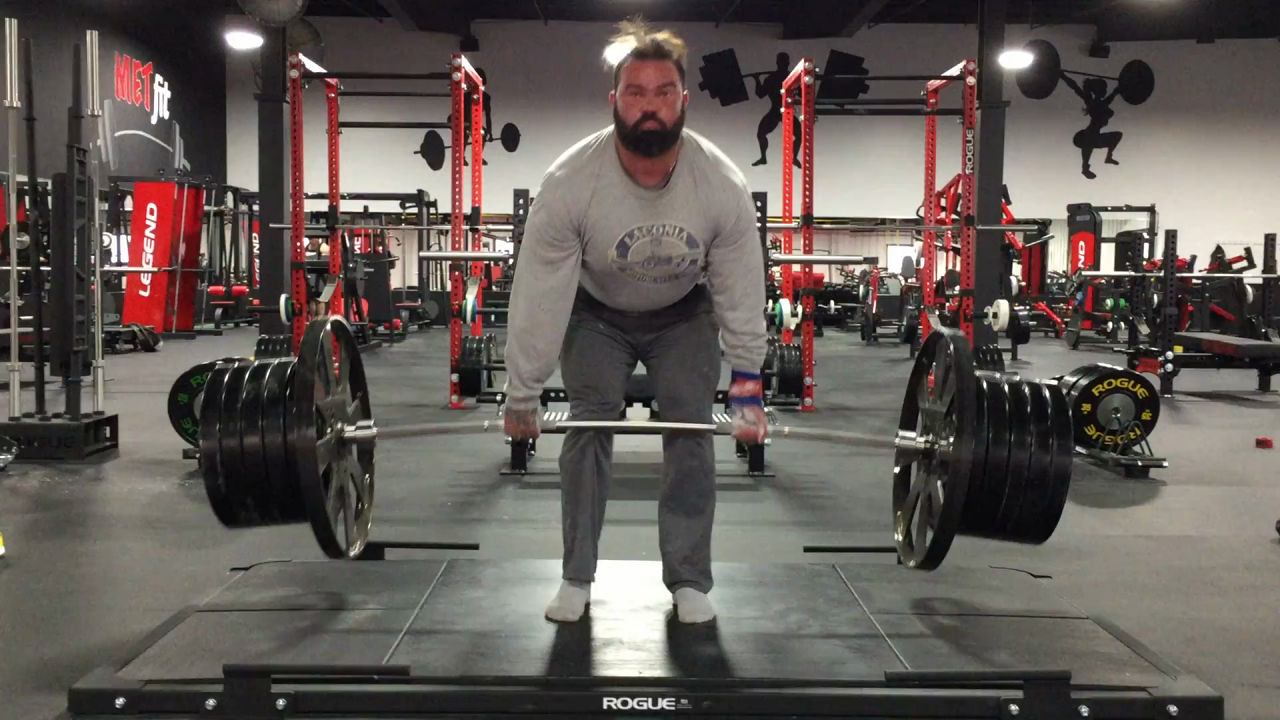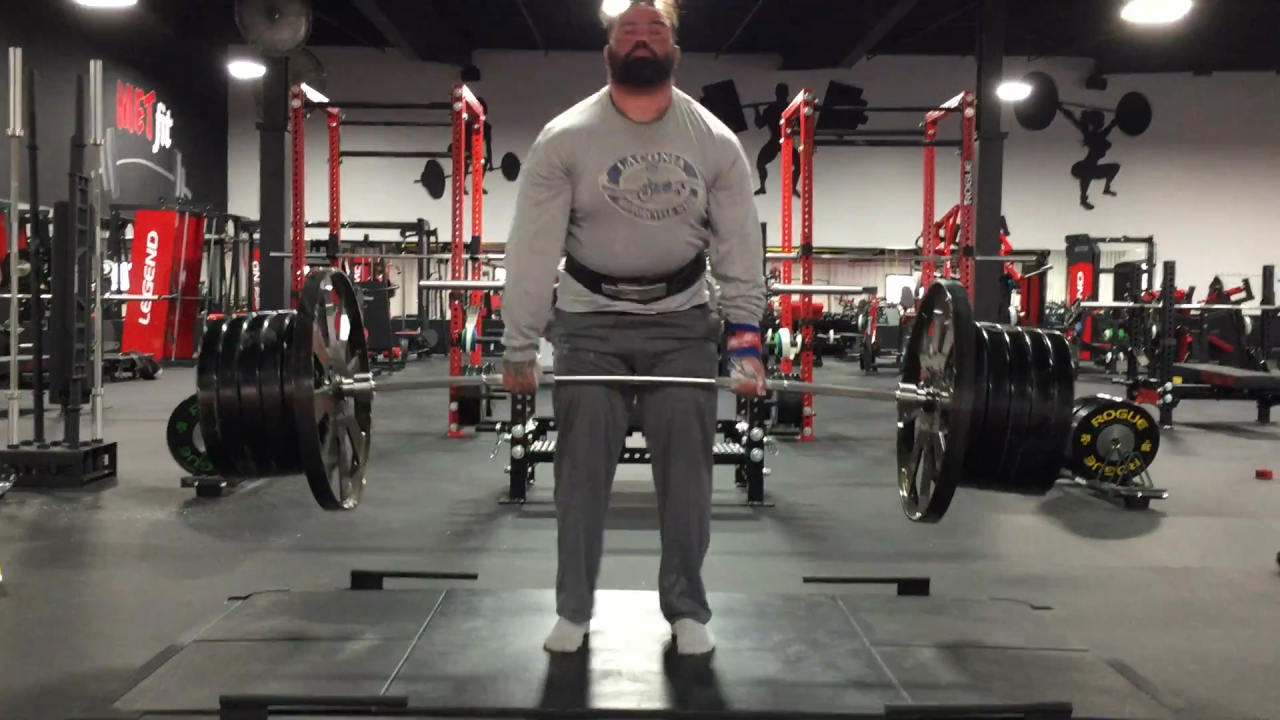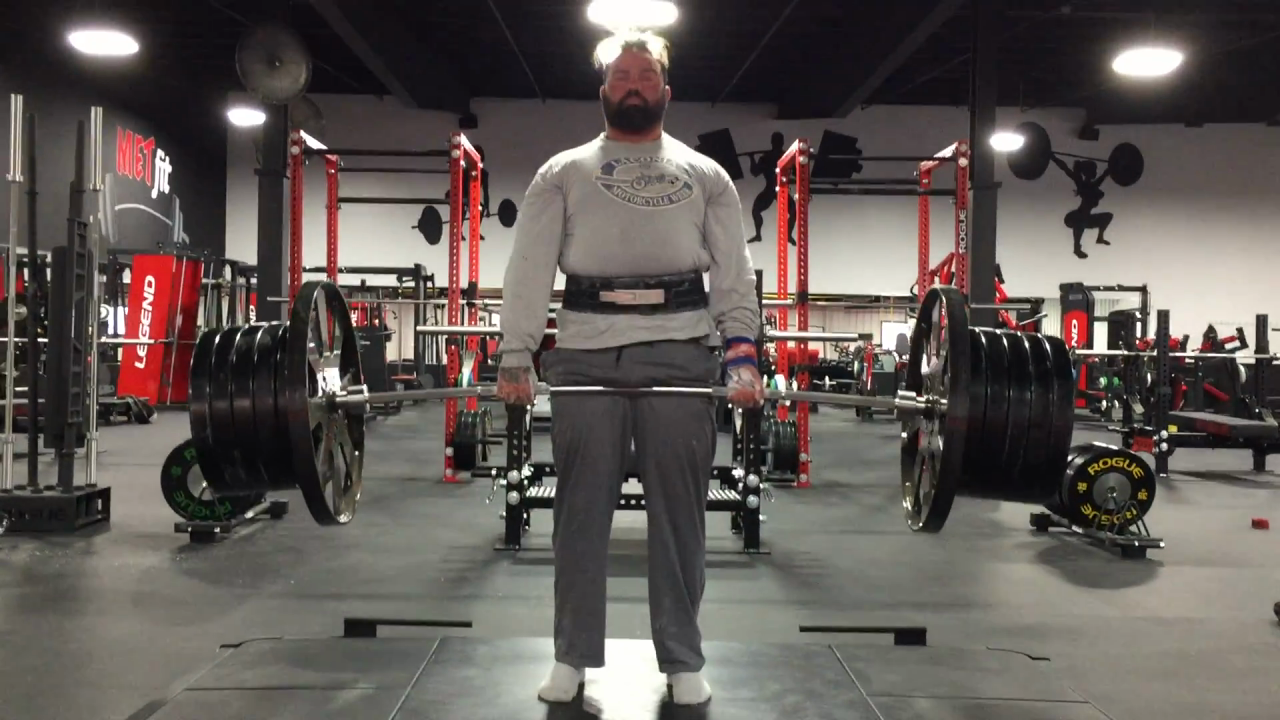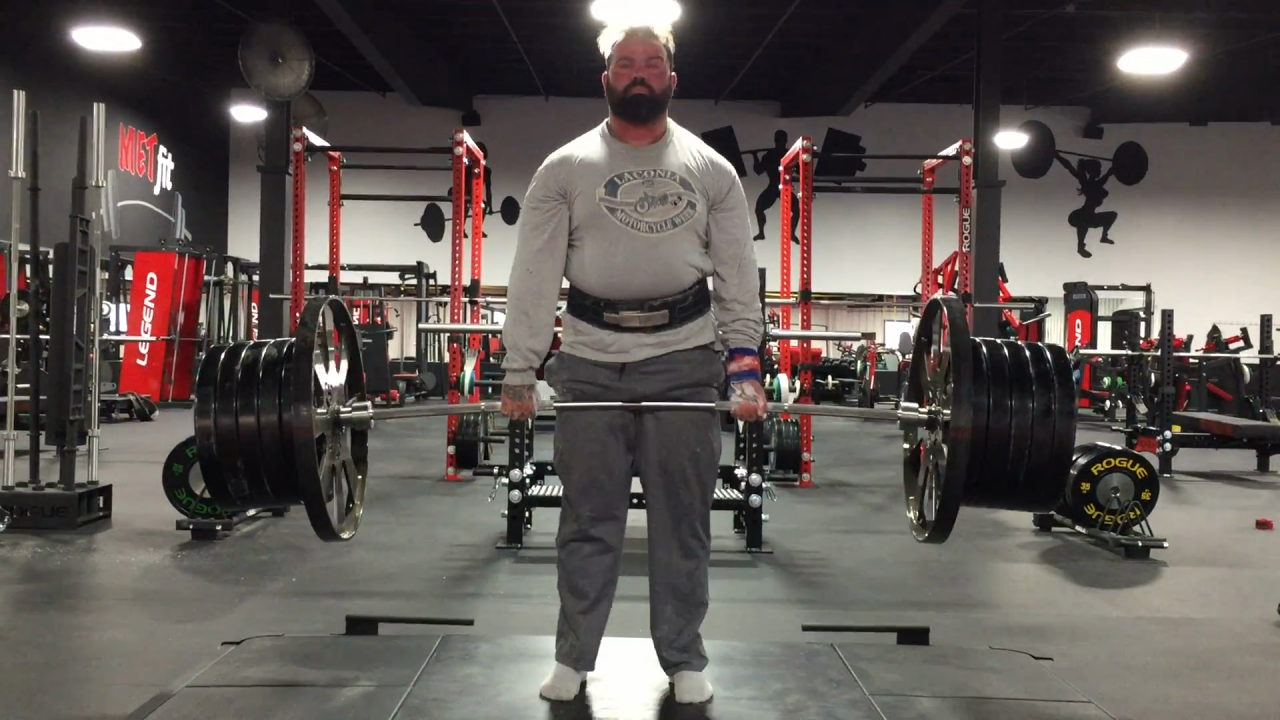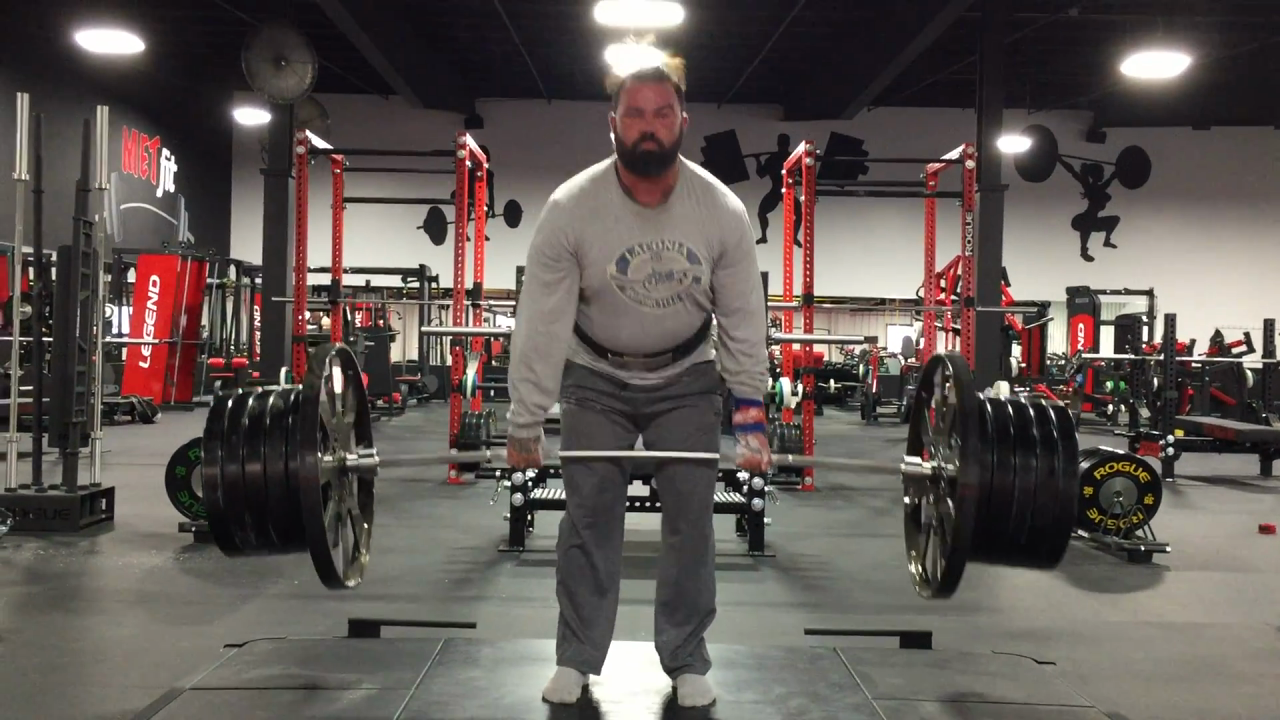
dt=0.4s
person 1, frame 1
left shoulder: (724, 186)
right shoulder: (569, 183)
left elbow: (741, 294)
right elbow: (540, 297)
left wrist: (747, 391)
right wrist: (522, 398)
left hip: (684, 315)
right hip: (596, 313)
left knee: (692, 436)
right knee: (587, 432)
left ankle: (689, 580)
right ankle: (576, 577)
person 1, frame 2
left shoulder: (714, 141)
right shoulder: (565, 139)
left elbow: (738, 249)
right elbow: (534, 248)
left wrist: (745, 344)
right wrist: (519, 349)
left hip: (681, 321)
right hip: (590, 320)
left knee: (685, 467)
right knee: (582, 465)
left ankle: (686, 611)
right ankle: (572, 610)
person 1, frame 3
left shoulder: (704, 174)
right shoulder: (564, 172)
left elbow: (733, 271)
right elbow: (529, 267)
left wrist: (742, 356)
right wrist: (515, 359)
left hip: (681, 353)
right hip: (585, 353)
left knee: (677, 512)
right knee: (582, 510)
left ankle: (681, 659)
right ankle: (572, 655)
person 1, frame 4
left shoulder: (711, 169)
right shoulder: (566, 167)
left elbow: (737, 275)
right elbow: (534, 276)
left wrist: (744, 367)
right wrist: (519, 374)
left hip: (685, 362)
right hip: (590, 362)
left knee: (681, 518)
right knee: (589, 518)
left ankle: (684, 658)
right ankle: (573, 657)
person 1, frame 5
left shoulder: (722, 211)
right shoulder: (571, 208)
left elbow: (744, 321)
right elbow: (541, 324)
left wrist: (751, 417)
right wrist: (525, 425)
left hip: (686, 381)
right hip: (594, 380)
left knee: (690, 516)
right knee: (589, 517)
left ankle: (687, 663)
right ankle: (575, 661)
